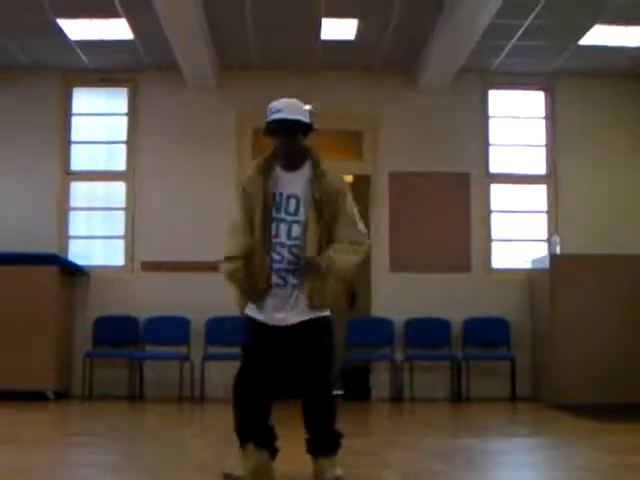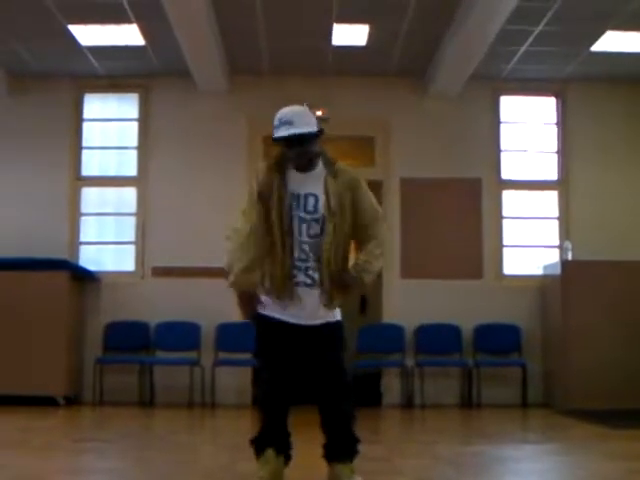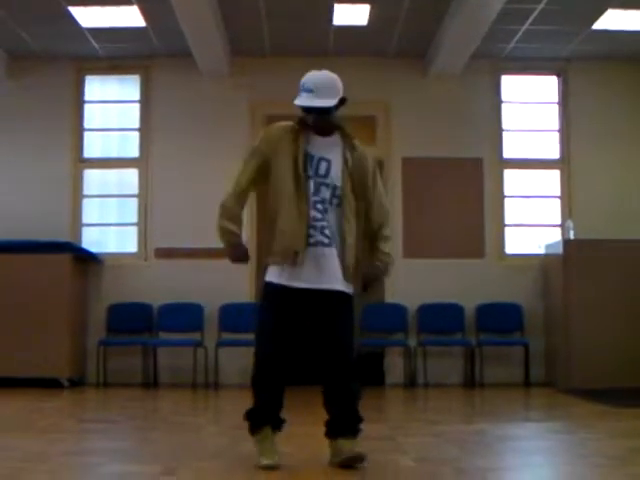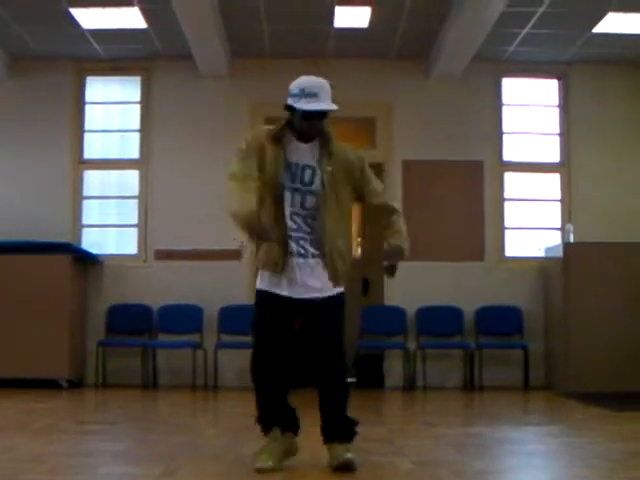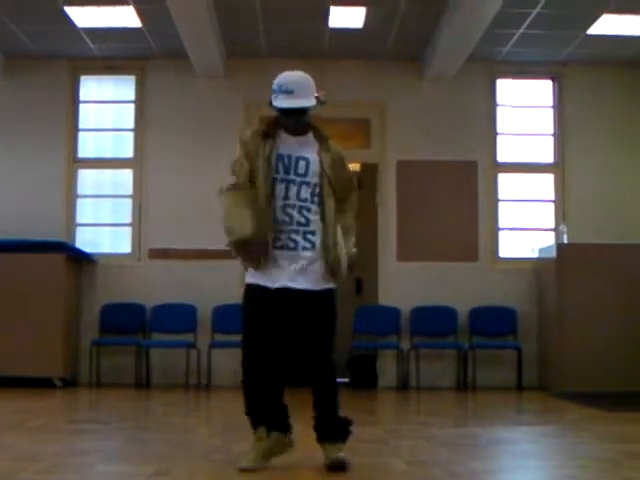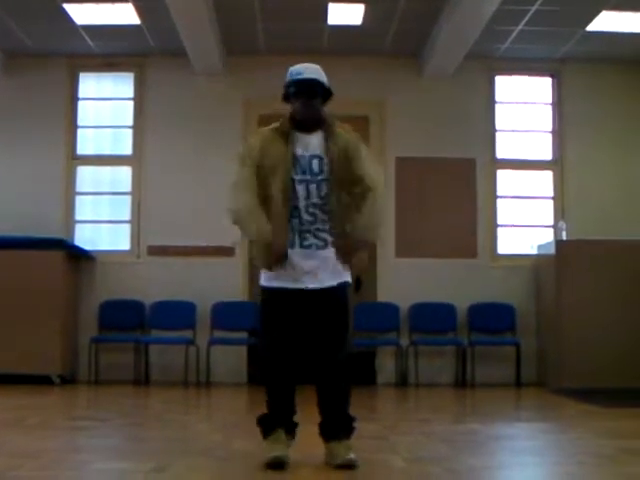
dt=0.7s
person 1, frame 1
left shoulder: (329, 183)
right shoulder: (254, 180)
left elbow: (355, 238)
right elbow: (240, 233)
left wrist: (326, 263)
right wrist: (235, 269)
left hip: (311, 309)
right hip: (263, 309)
left knee: (318, 388)
right knee: (250, 386)
person 1, frame 2
left shoulder: (344, 181)
right shoulder: (269, 179)
left elbow: (373, 231)
right elbow: (249, 231)
left wrist: (361, 271)
right wrist: (241, 282)
left hip: (324, 310)
right hip: (275, 308)
left knee: (335, 388)
right knee: (274, 390)
person 1, frame 3
left shoulder: (357, 156)
right shoulder: (278, 140)
left elbow: (376, 214)
right elbow: (241, 183)
left wrist: (380, 260)
right wrist: (231, 233)
left hip: (336, 279)
right hip: (286, 275)
left knee: (340, 361)
right knee: (270, 359)
left ankle: (342, 438)
right ankle: (265, 436)
person 1, frame 4
left shoulder: (342, 158)
right shoulder: (264, 144)
left elbow: (379, 198)
right elbow: (241, 182)
left wrist: (396, 242)
right wrist: (253, 217)
left hip: (325, 281)
right hip: (274, 280)
left knee: (331, 363)
right knee: (267, 361)
left ankle: (338, 442)
right ankle: (279, 435)
person 1, frame 5
left shoulder: (329, 154)
right shoulder: (256, 143)
left elbow: (345, 202)
right elbow: (236, 189)
left wrist: (344, 249)
right wrist: (241, 231)
left hip: (316, 275)
right hip: (266, 272)
left knee: (321, 361)
right knee: (259, 359)
left ankle: (332, 441)
right ankle: (271, 432)
person 1, frame 6
left shoulder: (343, 141)
right shoulder: (267, 142)
left elbow: (370, 188)
right elbow: (243, 197)
left wrist: (359, 238)
right wrist: (266, 238)
left hip: (331, 272)
right hip: (281, 272)
left knee: (332, 362)
right knee: (278, 361)
left ankle: (337, 439)
right ankle: (280, 437)
